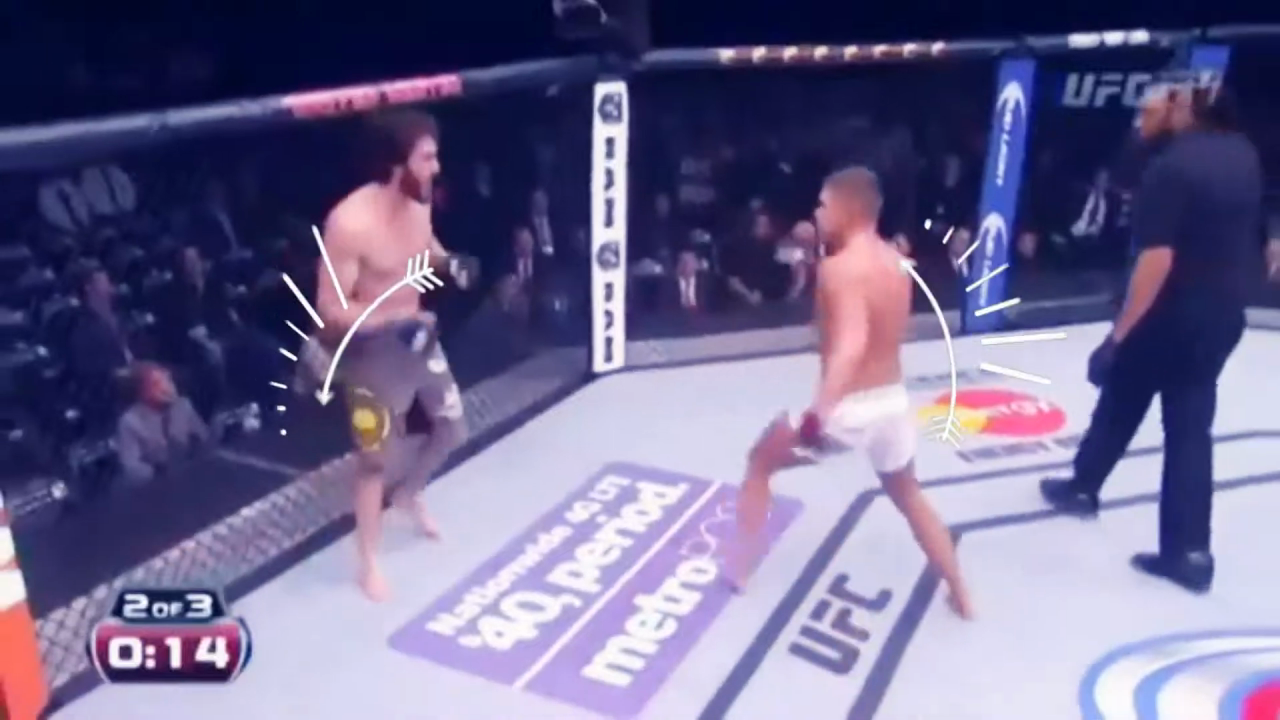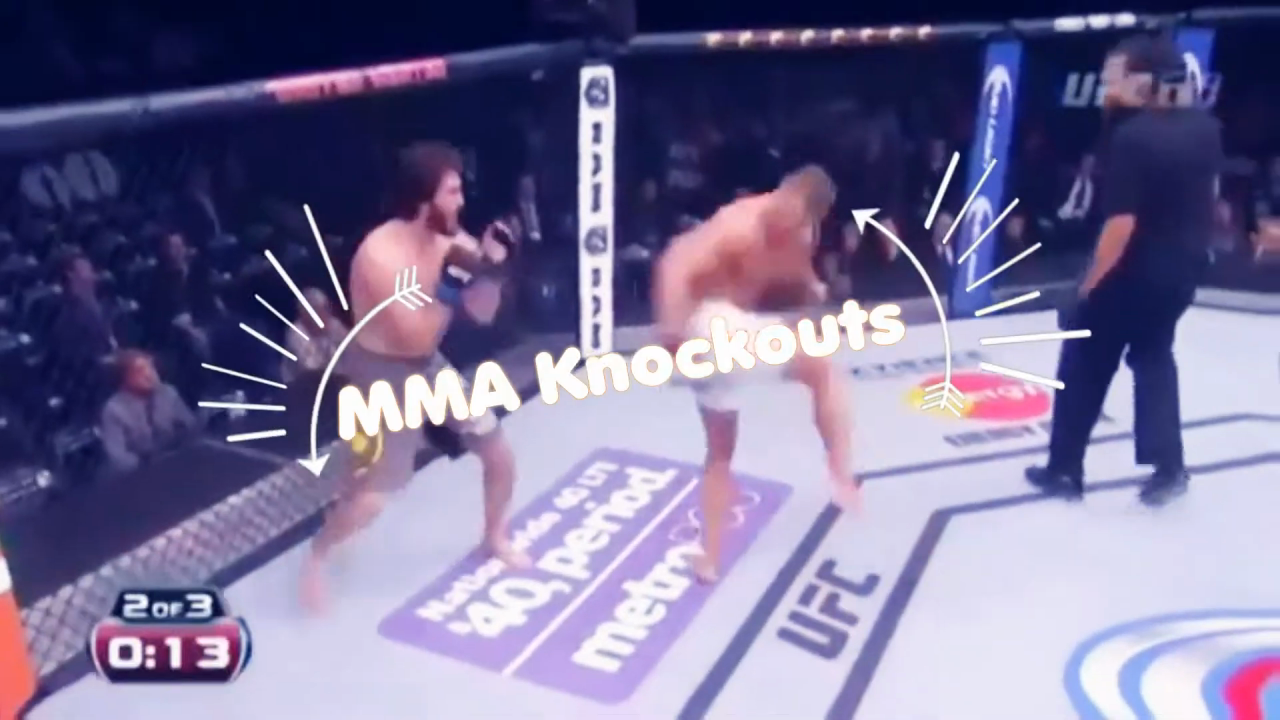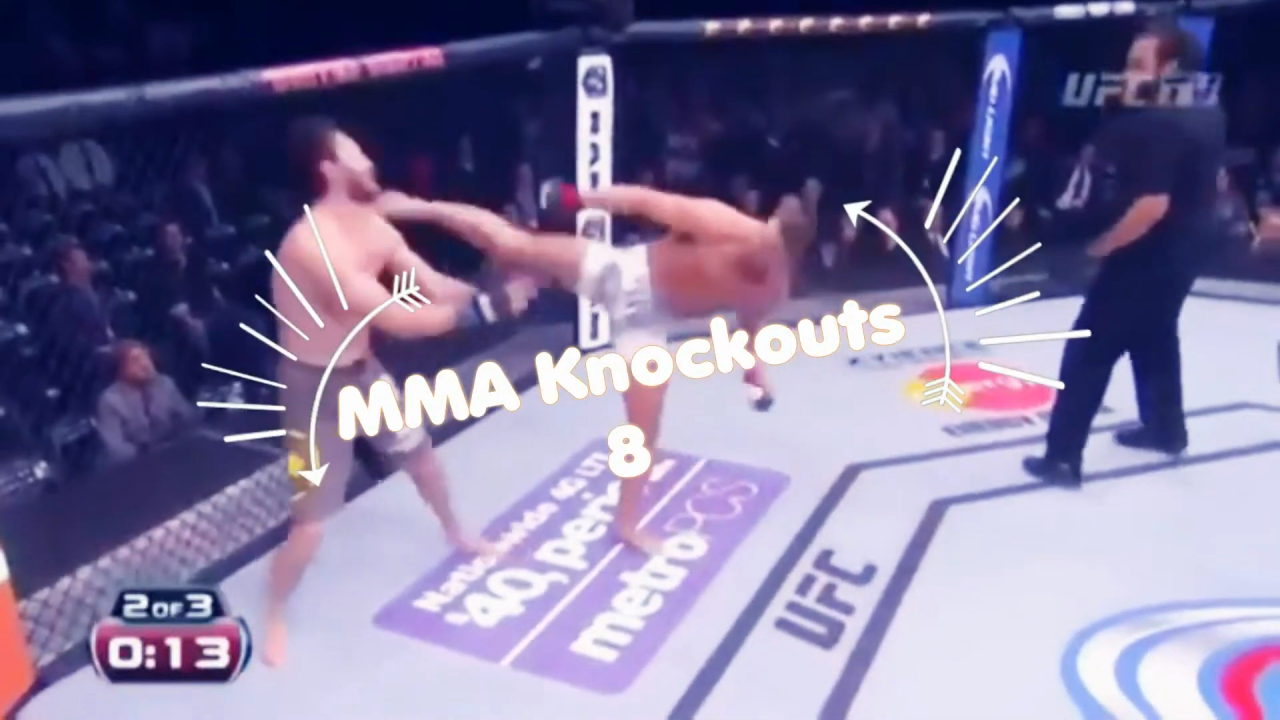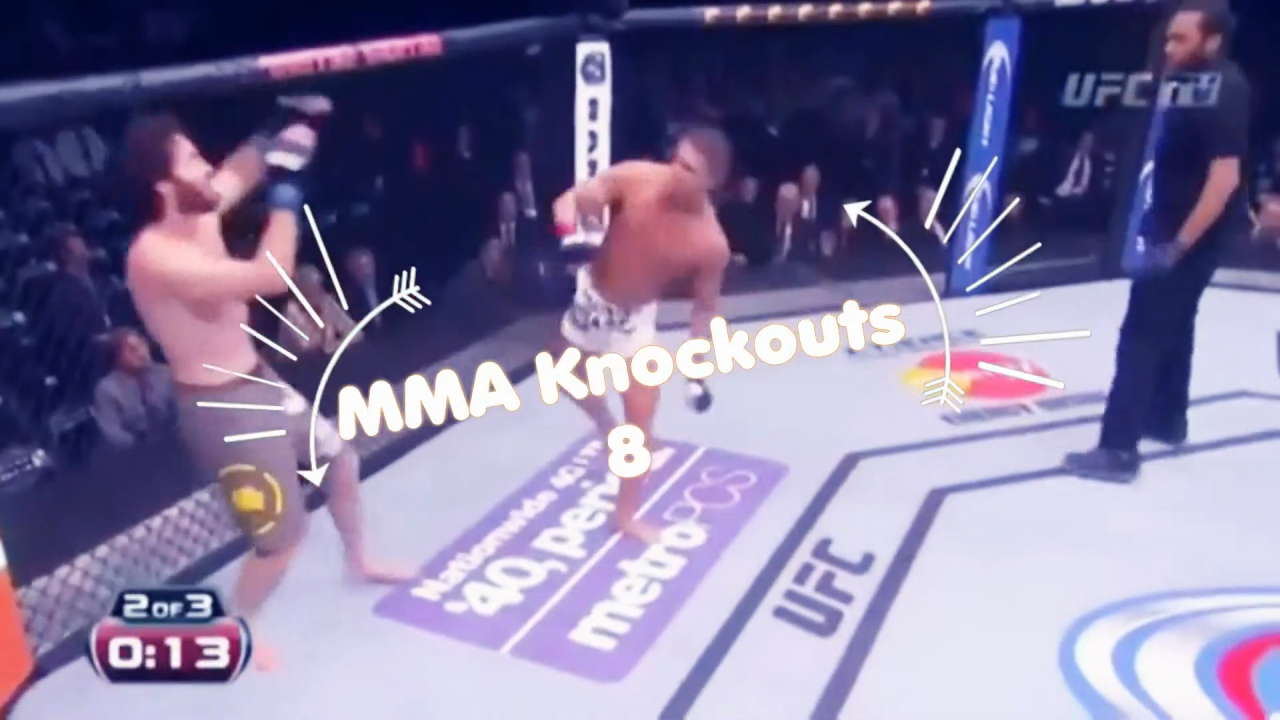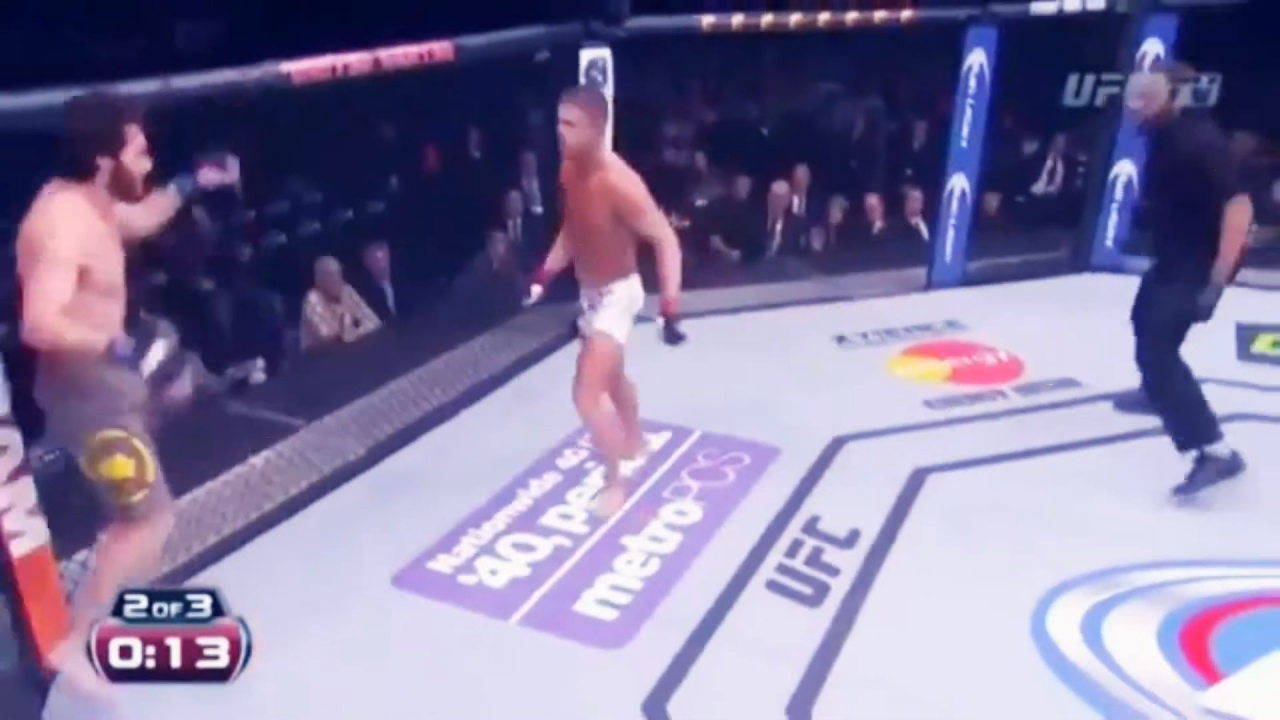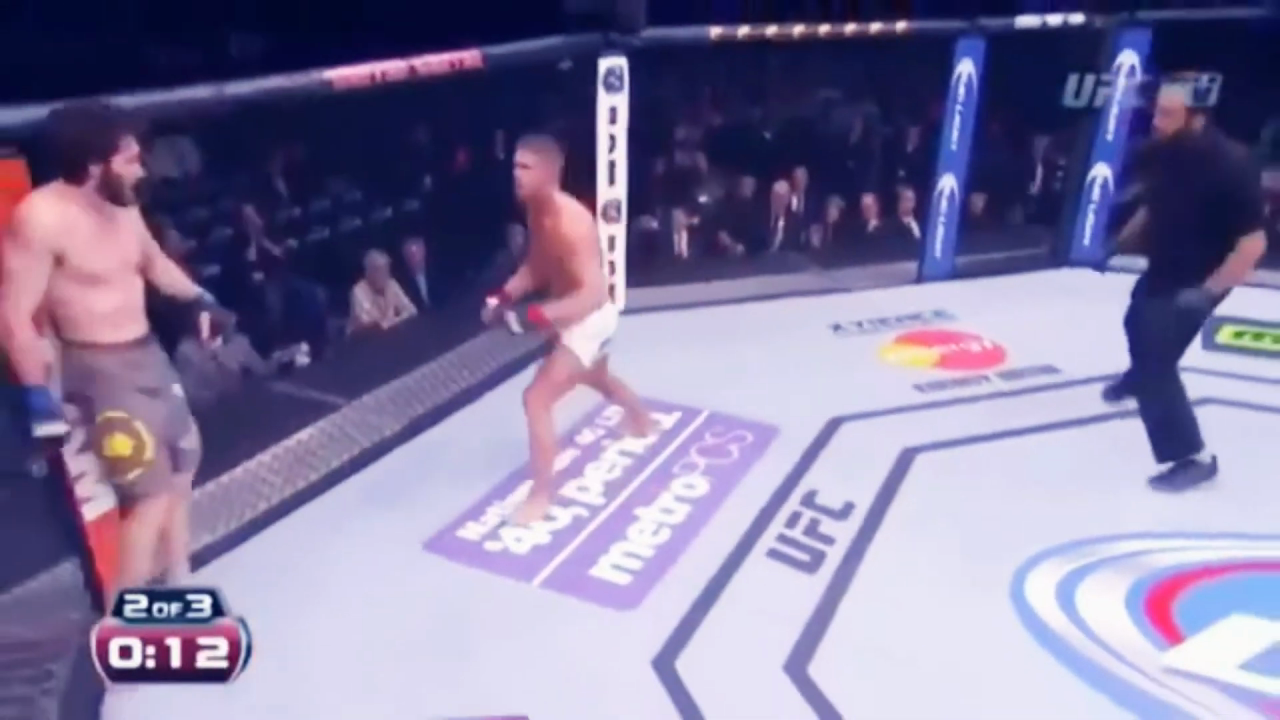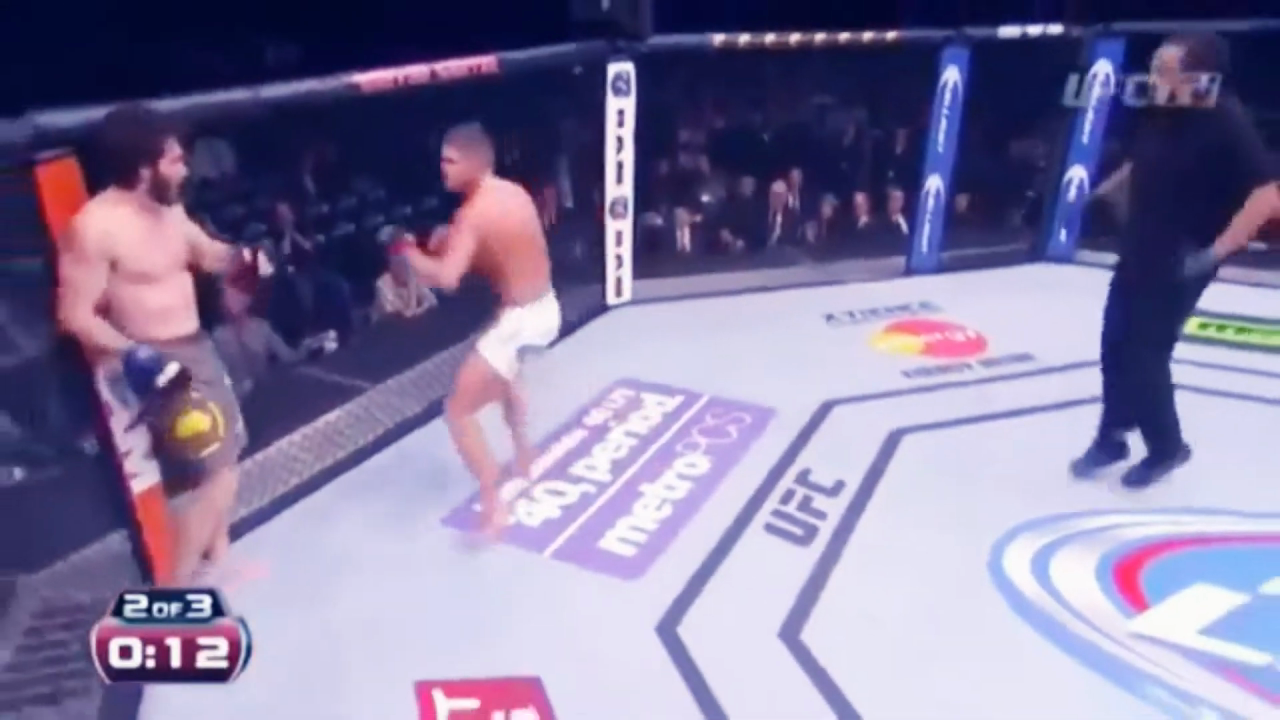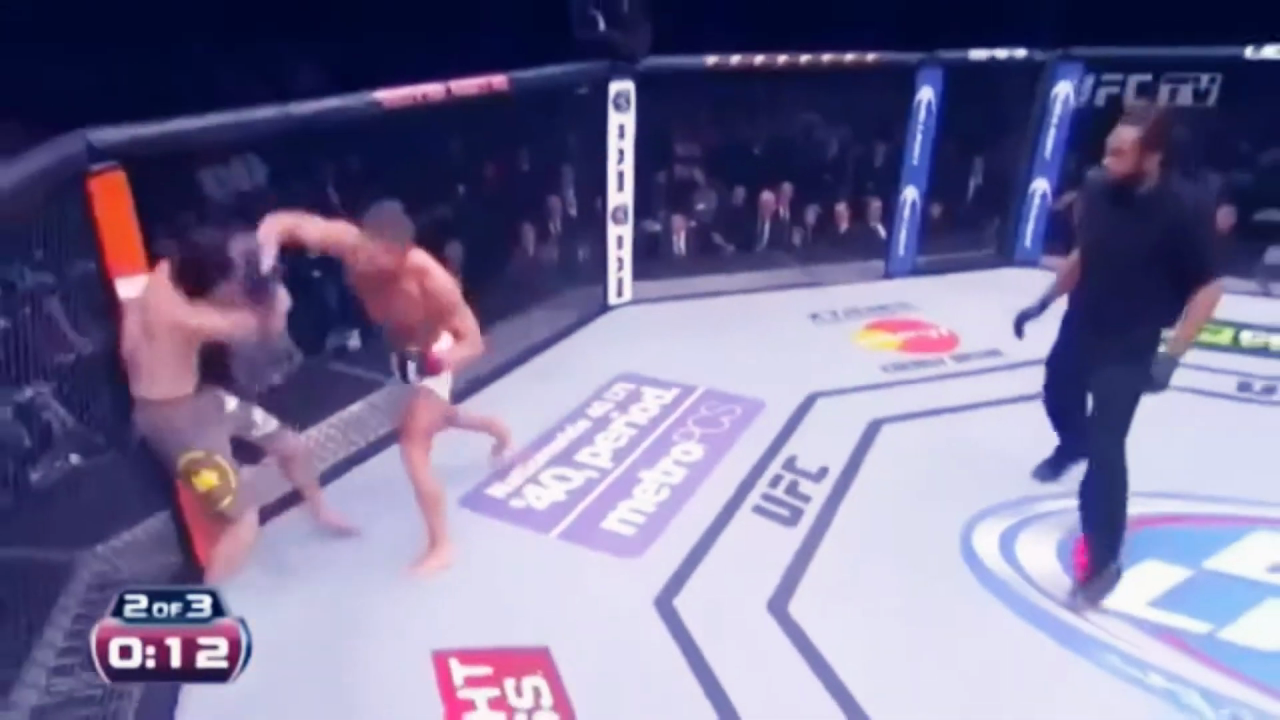
dt=0.3s
person 1, frame 1
left shoulder: (418, 205)
right shoulder: (351, 223)
right elbow: (332, 310)
left wrist: (448, 264)
right wrist: (396, 331)
left hip: (418, 334)
right hip: (375, 348)
left knee: (449, 429)
right knee: (378, 464)
left ankle: (410, 496)
right ankle: (368, 562)
person 1, frame 2
left shoulder: (453, 240)
right shoulder: (381, 258)
left elbow: (483, 313)
right elbow: (416, 338)
left wrist: (492, 266)
right wrist: (451, 285)
left hip: (428, 367)
right hip: (380, 375)
left knee: (500, 453)
right knee: (369, 495)
left ankle: (495, 537)
right ankle: (318, 556)
person 1, frame 3
left shoulder: (373, 227)
right shoulder: (314, 245)
left elbow: (429, 282)
right elbow: (395, 318)
left wrist: (494, 292)
right wrist: (478, 308)
left hip: (364, 372)
right hip: (315, 387)
left knee: (419, 456)
right knee: (312, 522)
left ankle: (456, 532)
right ankle: (274, 614)
person 1, frame 4
left shoulder: (196, 217)
right shoulder: (158, 259)
left elbow: (239, 174)
right elbow: (269, 275)
left wrist: (282, 144)
right wrist: (287, 190)
left hip: (260, 384)
right hip: (220, 411)
left knee: (344, 467)
right knee: (280, 543)
left ankle: (357, 561)
person 1, frame 5
left shoulder: (91, 203)
right shoulder: (61, 220)
left elbow: (136, 222)
right elbow: (41, 325)
left wrist: (192, 184)
right wrist: (127, 350)
left hip: (106, 376)
right hip: (82, 382)
left knee: (141, 513)
right knee: (149, 521)
right ankle: (73, 644)
person 1, frame 6
left shoulder: (122, 206)
right shoulder: (41, 218)
left elbow: (155, 263)
left wrist: (198, 299)
left hip: (149, 356)
right hip: (101, 371)
left knee: (179, 473)
right knee: (153, 496)
left ankle: (179, 583)
person 1, frame 7
left shoulder: (167, 209)
right shoulder: (96, 227)
left elbow: (205, 253)
right elbow: (75, 316)
left wrist: (238, 258)
right wrist: (135, 356)
left hip: (198, 348)
right hip: (158, 363)
left knee: (228, 454)
right knee: (220, 477)
left ankle: (217, 556)
person 1, frame 8
left shoulder: (175, 273)
right shoulder: (169, 310)
right elbow: (268, 325)
left hip: (199, 395)
right hip: (169, 416)
left knee: (290, 446)
right knee: (243, 523)
left ankle: (321, 512)
person 2, frame 1
left shoulder: (1171, 170)
right shoulder: (1243, 155)
left elbow: (1156, 262)
right elbow: (1241, 234)
left wrist: (1118, 336)
left hip: (1170, 314)
right hip: (1224, 314)
left knee: (1118, 406)
right knee: (1190, 427)
left ankle: (1082, 488)
right ankle: (1188, 550)
person 2, frame 2
left shoulder: (1131, 140)
right shoulder: (1203, 121)
left elbow: (1121, 226)
right elbow: (1207, 190)
left wrist: (1084, 293)
left hip: (1134, 271)
right hip: (1184, 266)
left knee: (1083, 367)
right knee: (1153, 358)
left ankle: (1064, 470)
right ankle: (1167, 466)
person 2, frame 3
left shoulder: (1160, 123)
right shoulder: (1207, 110)
left elbow: (1152, 205)
left wrist: (1097, 248)
left hip: (1150, 254)
right hip: (1189, 247)
left knee: (1089, 352)
right knee: (1156, 337)
left ankle: (1063, 457)
right ankle: (1165, 429)
person 2, frame 4
left shoulder: (1221, 93)
right shoulder: (1214, 84)
left elbow: (1225, 177)
left wrist: (1178, 245)
left hip: (1195, 230)
right hip: (1182, 223)
left knee: (1143, 332)
right knee: (1170, 322)
left ankle: (1116, 450)
right ankle: (1165, 418)
person 2, frame 5
left shoulder: (1198, 140)
right shoulder: (1161, 136)
left elbow: (1239, 208)
left wrist: (1216, 282)
right wrist: (1155, 246)
left hip: (1199, 263)
right hip: (1178, 254)
left knee: (1157, 346)
right knee: (1148, 321)
left ankle: (1214, 451)
right ankle: (1158, 392)
person 2, frame 6
left shoulder: (1228, 165)
right shoulder: (1160, 151)
left elbow: (1253, 241)
left wrist: (1207, 290)
right wrist: (1122, 239)
left hip: (1192, 285)
right hip: (1161, 272)
left knee: (1155, 361)
right knee: (1139, 327)
left ankle: (1195, 458)
right ankle: (1139, 380)
person 2, frame 7
left shoulder: (1226, 123)
right shoulder: (1157, 114)
left wrist: (1215, 252)
right wrist: (1097, 195)
left hip: (1182, 261)
right hip: (1138, 249)
left knee: (1146, 355)
right knee: (1116, 345)
left ankle: (1167, 448)
right ankle: (1111, 440)
person 2, frame 8
left shoulder: (1184, 210)
right shoulder: (1097, 192)
left elbow: (1206, 290)
left wrist: (1171, 355)
right wrist: (1043, 302)
left hip: (1129, 346)
right hip: (1081, 326)
left knee: (1105, 444)
right knee: (1059, 400)
left ankle: (1103, 559)
right ankle: (1073, 445)
person 3, frame 1
left shoulder: (838, 270)
right shoulder: (893, 263)
left elbow: (851, 346)
left wrist: (817, 414)
left hip: (845, 413)
right hip: (892, 404)
left knee: (759, 465)
right knee: (911, 499)
left ankle: (741, 568)
right ankle: (959, 593)
person 3, frame 2
left shoulder: (799, 236)
right shoulder: (739, 223)
left elbow: (801, 275)
right elbow: (675, 265)
left wrist: (818, 292)
right wrist: (673, 329)
right hip: (721, 329)
left knee: (719, 451)
right knee: (825, 368)
left ankle: (710, 556)
right ankle: (841, 478)
person 3, frame 3
left shoulder: (772, 286)
right shoulder: (720, 225)
left elbow: (751, 325)
right elbow: (644, 198)
left wrist: (754, 372)
right wrist: (580, 198)
left hip: (645, 316)
right hip: (628, 273)
left knee: (645, 431)
right knee: (510, 246)
left ankle: (628, 524)
right ankle: (429, 211)
person 3, frame 4
left shoulder: (709, 245)
right shoulder: (633, 179)
left elbow: (706, 305)
right elbow: (572, 202)
right wrist: (565, 225)
left hip: (632, 318)
right hip: (591, 298)
left knee: (640, 418)
left ankle: (627, 513)
right ankle: (611, 436)
person 3, frame 5
left shoulder: (620, 184)
right shoulder: (570, 169)
left elbow: (666, 242)
left wrist: (670, 302)
right wrist: (544, 275)
left hip: (616, 294)
right hip: (588, 289)
left knee: (587, 390)
right knee: (610, 375)
left ankle: (615, 479)
right ankle: (632, 442)
person 3, frame 6
left shoulder: (568, 225)
right shoulder: (540, 213)
left elbow: (592, 292)
right elbow: (536, 267)
left wrist: (543, 316)
right wrist: (504, 296)
left hip: (590, 319)
right hip: (584, 317)
left knee: (537, 400)
right knee: (596, 377)
left ankle: (540, 495)
right ankle: (641, 421)
person 3, frame 7
left shoulder: (473, 213)
right shoulder: (514, 193)
left elbow: (446, 277)
left wrist: (405, 250)
right wrist: (447, 243)
left hip: (519, 319)
right hip: (545, 309)
left knee: (458, 411)
right knee: (498, 381)
left ankle: (492, 505)
right ankle: (523, 455)
person 3, frame 8
left shoulder: (435, 283)
right shoulder: (353, 246)
left elbow: (473, 342)
right elbow: (295, 224)
left wrist: (435, 363)
right wrist: (271, 231)
left hip: (433, 356)
right hip: (404, 352)
left knee: (413, 449)
right knee: (441, 416)
left ankle: (441, 546)
right ankle: (499, 431)
